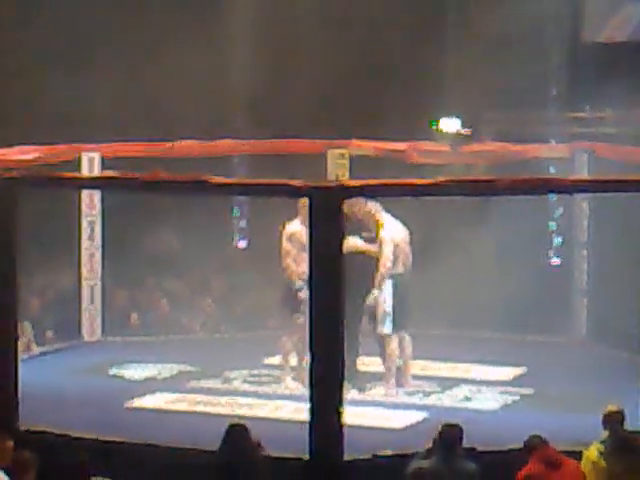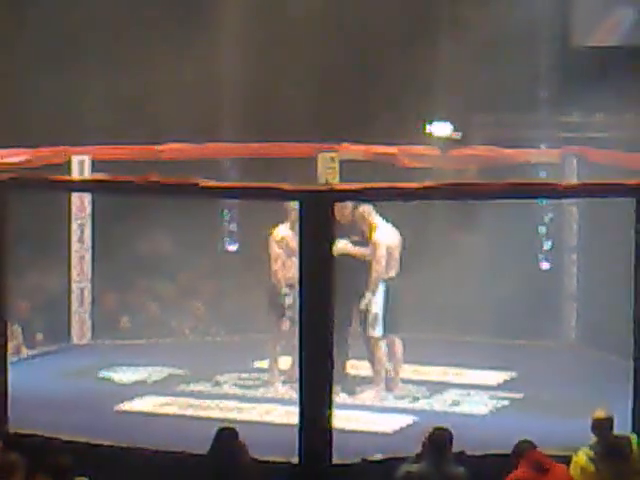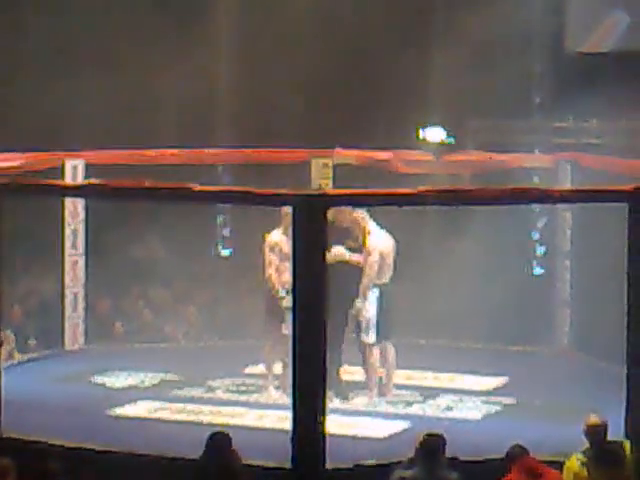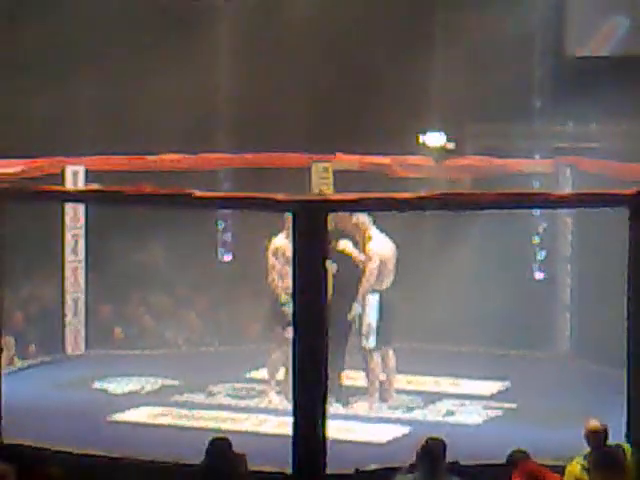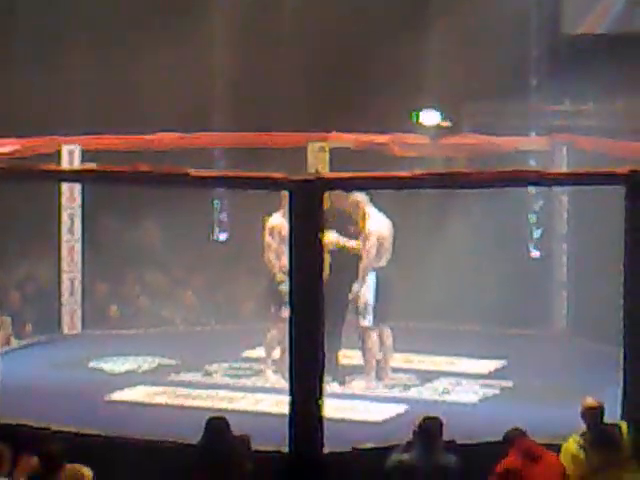
dt=0.3s
person 1, frame 1
left shoulder: (386, 232)
right shoulder: (401, 228)
left elbow: (385, 264)
right elbow: (408, 259)
left wrist: (375, 290)
left hip: (391, 282)
right hip: (402, 280)
left knee: (387, 333)
right knee: (401, 330)
left ankle: (389, 381)
right ankle: (405, 377)
person 1, frame 2
left shoulder: (379, 235)
right shoulder: (393, 232)
left elbow: (378, 268)
left wrist: (368, 293)
left hip: (382, 286)
right hip: (393, 284)
left knee: (377, 336)
right knee: (393, 334)
left ankle: (379, 385)
right ankle: (395, 380)
person 1, frame 3
left shoulder: (372, 240)
right shoulder: (387, 237)
left elbow: (370, 272)
left wrist: (359, 299)
left hip: (374, 292)
right hip: (385, 290)
left knee: (371, 343)
right knee: (385, 341)
left ankle: (372, 391)
right ankle: (388, 387)
person 1, frame 4
left shoulder: (373, 246)
right shoulder: (388, 243)
left elbow: (369, 278)
left wrist: (357, 303)
right wrist: (354, 252)
left hip: (374, 297)
right hip: (386, 295)
left knee: (372, 348)
right knee: (386, 346)
left ankle: (373, 397)
right ankle: (389, 391)
person 1, frame 5
left shoulder: (371, 225)
right shoulder: (385, 221)
left elbow: (368, 257)
left wrist: (357, 283)
left hip: (372, 276)
right hip: (383, 273)
left knee: (369, 327)
right knee: (383, 324)
left ankle: (370, 375)
right ankle: (385, 370)
person 2, frame 1
right shoulder: (343, 223)
left wrist: (363, 246)
right wrist: (343, 247)
left hip: (374, 281)
right hip: (351, 283)
right knee: (351, 327)
right ankle: (351, 372)
person 2, frame 2
left shoulder: (361, 226)
left wrist: (351, 249)
right wrist: (333, 250)
left hip: (363, 285)
right hip: (340, 286)
right knee: (340, 330)
right ankle: (341, 375)
person 2, frame 3
right shoulder: (328, 230)
left wrist: (348, 256)
right wrist: (328, 257)
left hip: (358, 291)
right hip: (335, 291)
right knee: (334, 335)
right ankle: (334, 380)
person 2, frame 4
right shoulder: (330, 237)
right elbow: (327, 264)
left wrist: (352, 252)
right wrist: (328, 266)
right hip: (339, 298)
right knee: (337, 341)
right ankle: (335, 386)
person 2, frame 5
left shoulder: (357, 217)
right shoulder: (327, 216)
right elbow: (323, 242)
left wrist: (340, 241)
right wrist: (325, 243)
left hip: (356, 277)
right hip: (335, 277)
right knee: (333, 321)
right ankle: (331, 365)
person 3, frame 1
left shoulder: (306, 230)
right shoulder: (293, 230)
right elbow: (288, 262)
right wrist: (298, 286)
left hip: (306, 284)
right hip: (297, 285)
left knee: (305, 330)
right knee: (293, 329)
left ankle: (301, 371)
right ankle: (286, 374)
person 3, frame 2
left shoulder: (295, 234)
right shoulder: (281, 234)
right elbow: (276, 267)
right wrist: (284, 292)
left hip: (295, 289)
right hip: (284, 290)
left knee: (297, 331)
right knee: (281, 333)
left ankle: (294, 371)
right ankle: (274, 377)
person 3, frame 3
left shoulder: (290, 239)
right shoulder: (274, 239)
right elbow: (270, 271)
right wrist: (281, 296)
left hip: (290, 294)
right hip: (280, 295)
left knee: (289, 338)
right knee: (276, 339)
left ankle: (285, 380)
right ankle: (269, 383)
person 3, frame 4
left shoulder: (293, 243)
right shoulder: (279, 244)
right elbow: (273, 276)
right wrist: (284, 301)
left hip: (294, 298)
right hip: (285, 299)
left knee: (292, 344)
right knee: (281, 344)
left ankle: (287, 386)
right ankle: (271, 387)
person 3, frame 5
left shoulder: (290, 222)
right shoulder: (275, 222)
right elbow: (270, 255)
right wrist: (280, 280)
left hip: (291, 277)
right hip: (282, 278)
left knee: (288, 323)
right knee: (279, 323)
left ankle: (283, 364)
right ankle: (267, 366)
